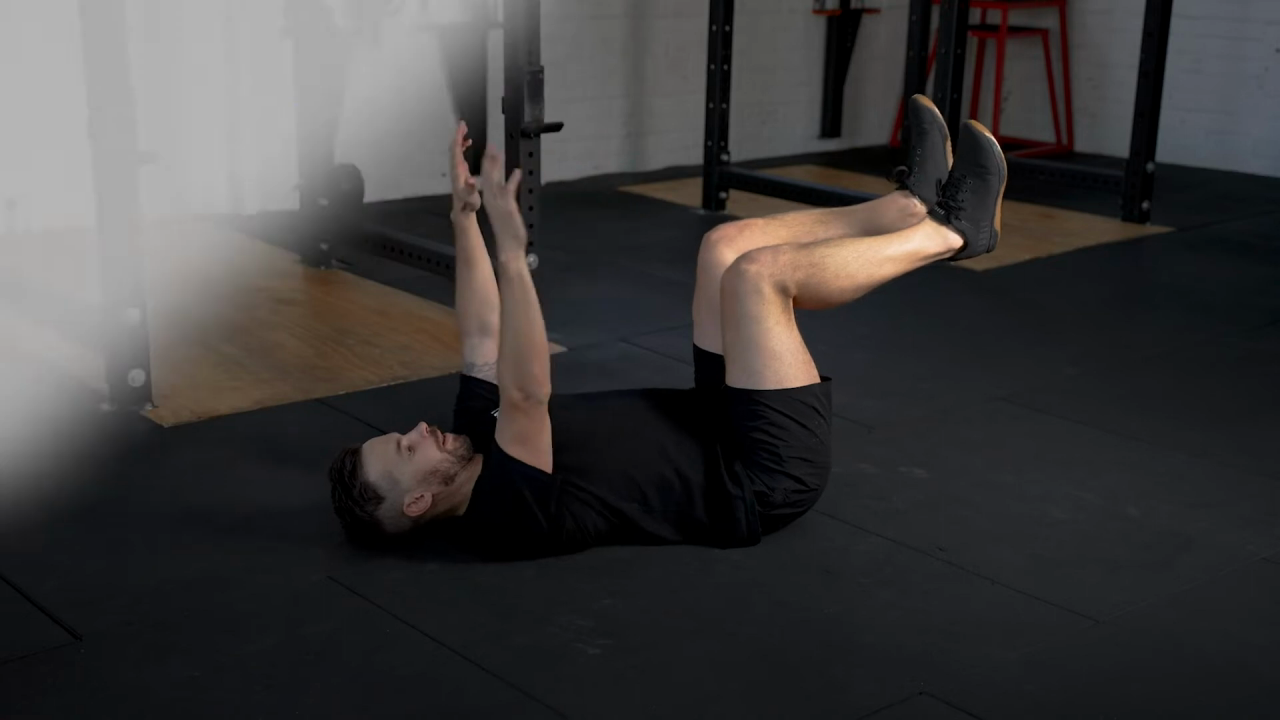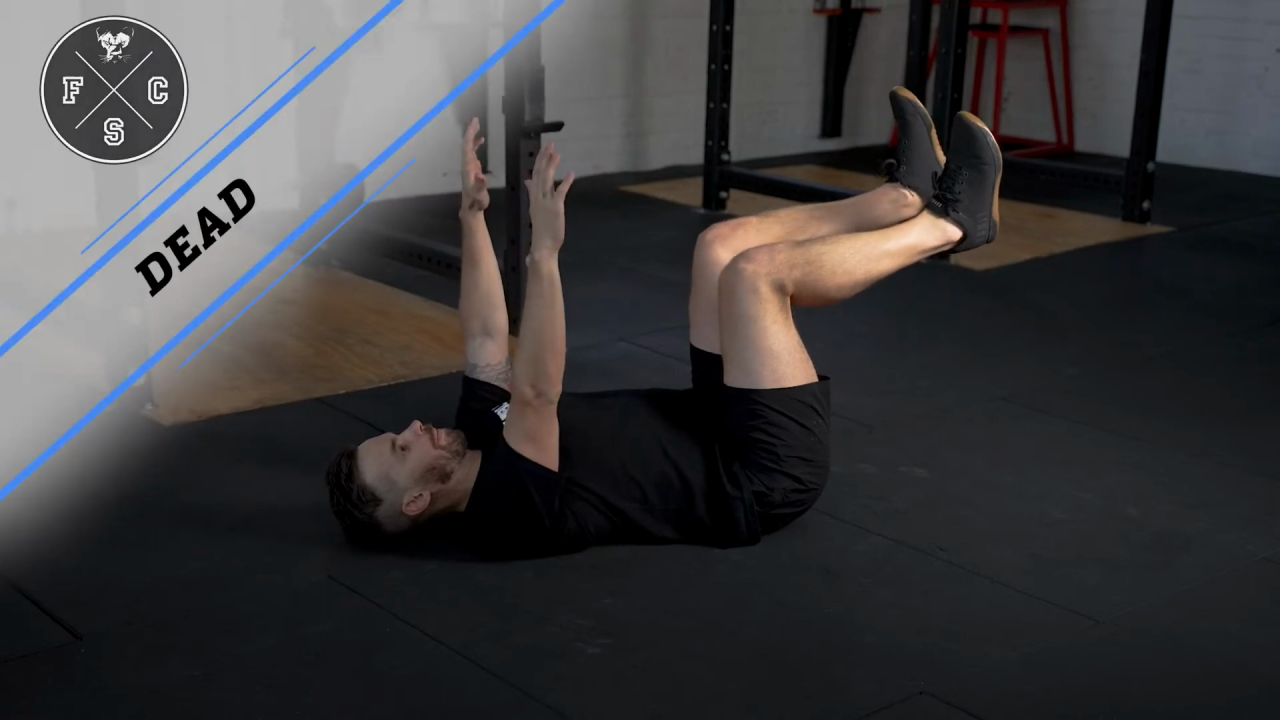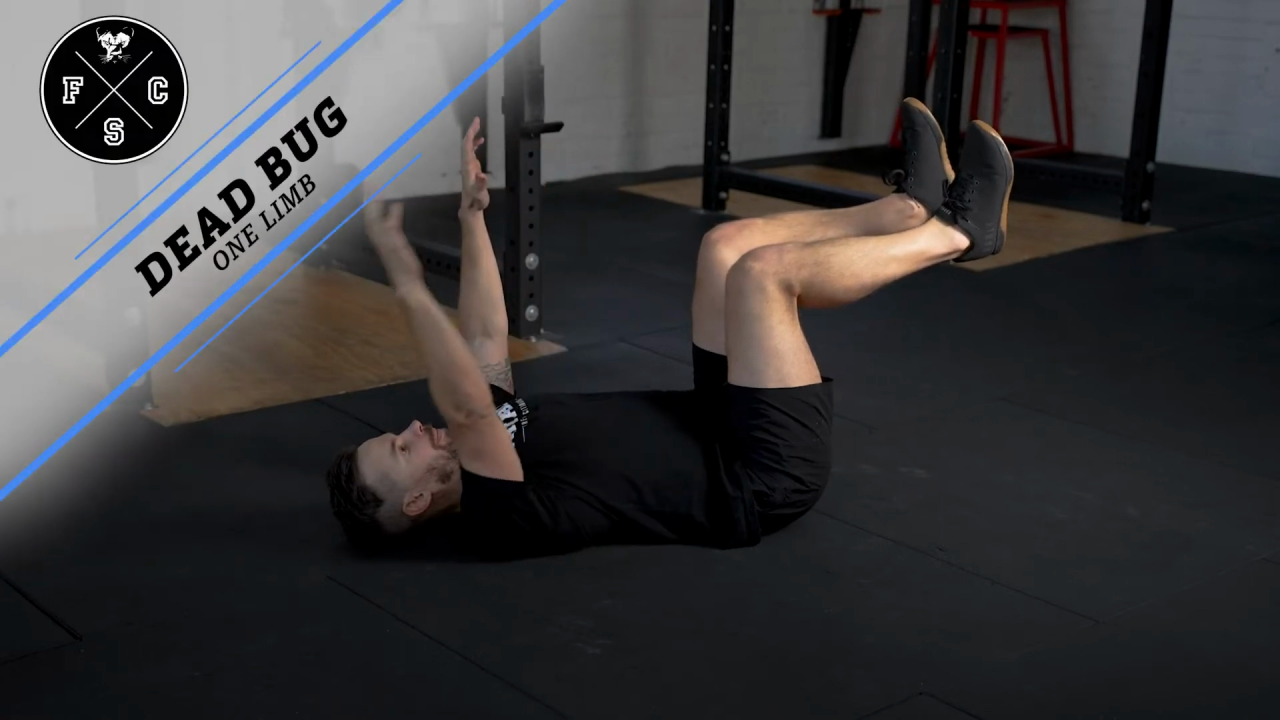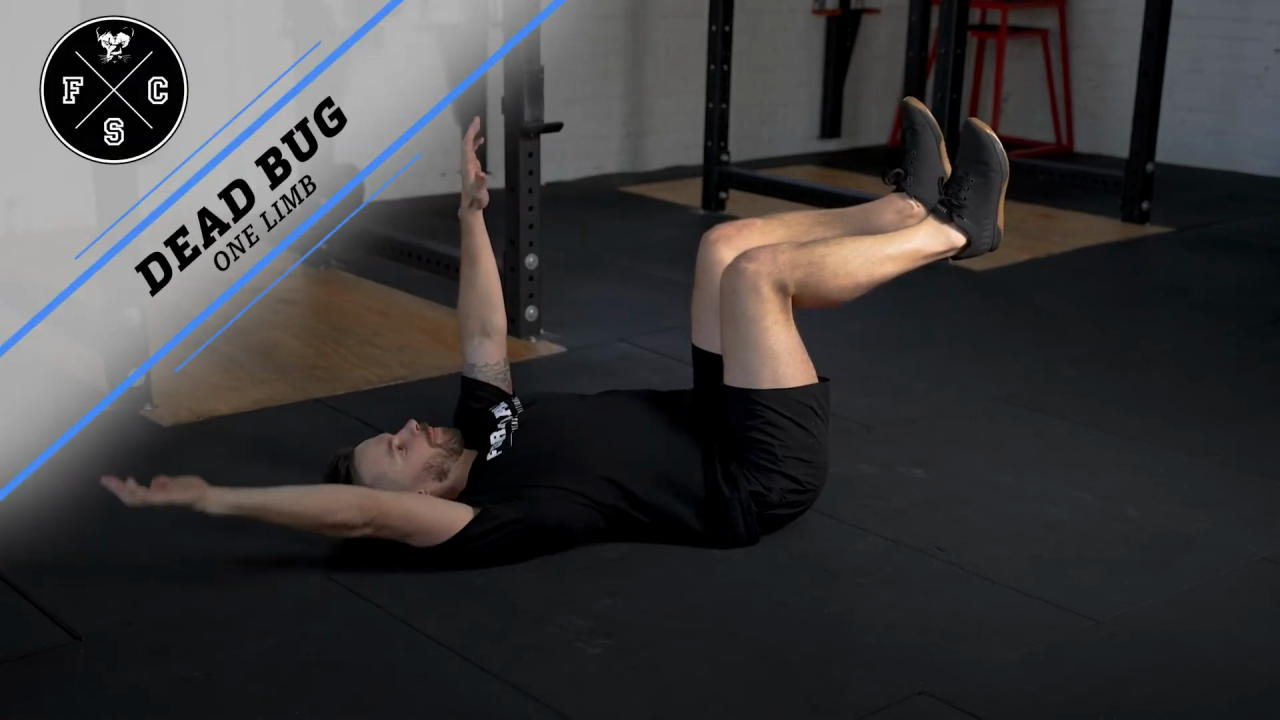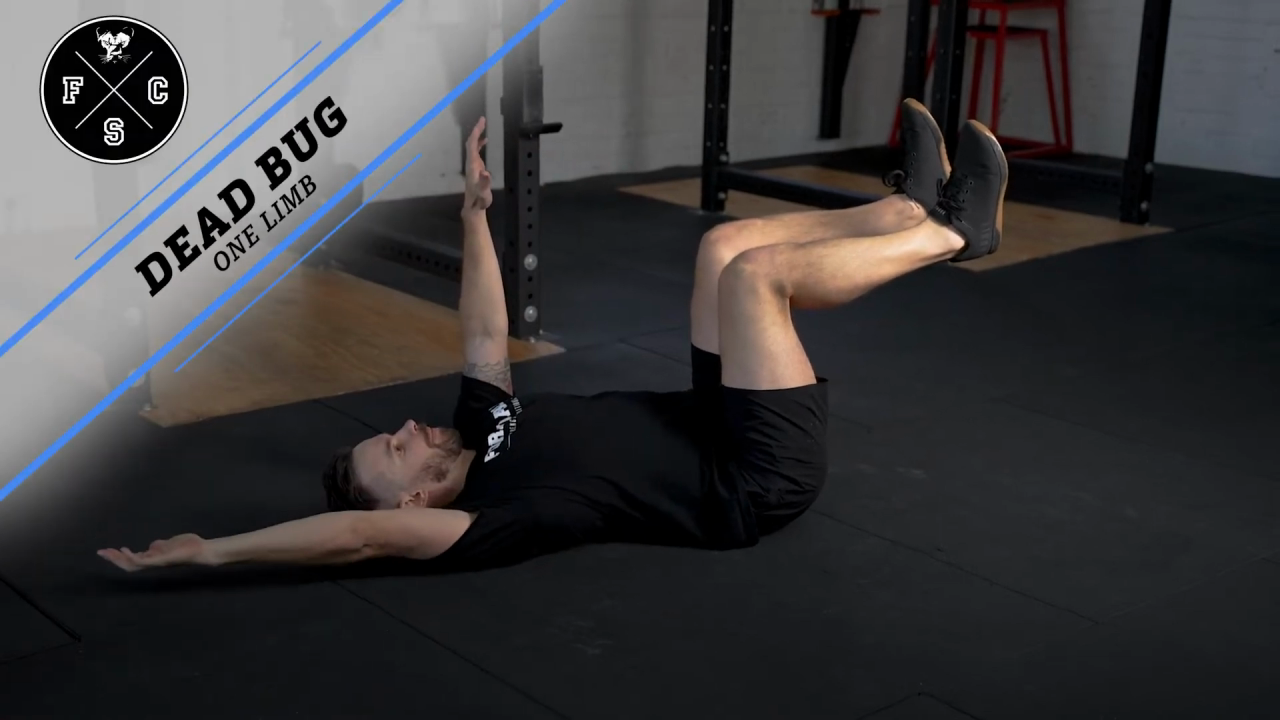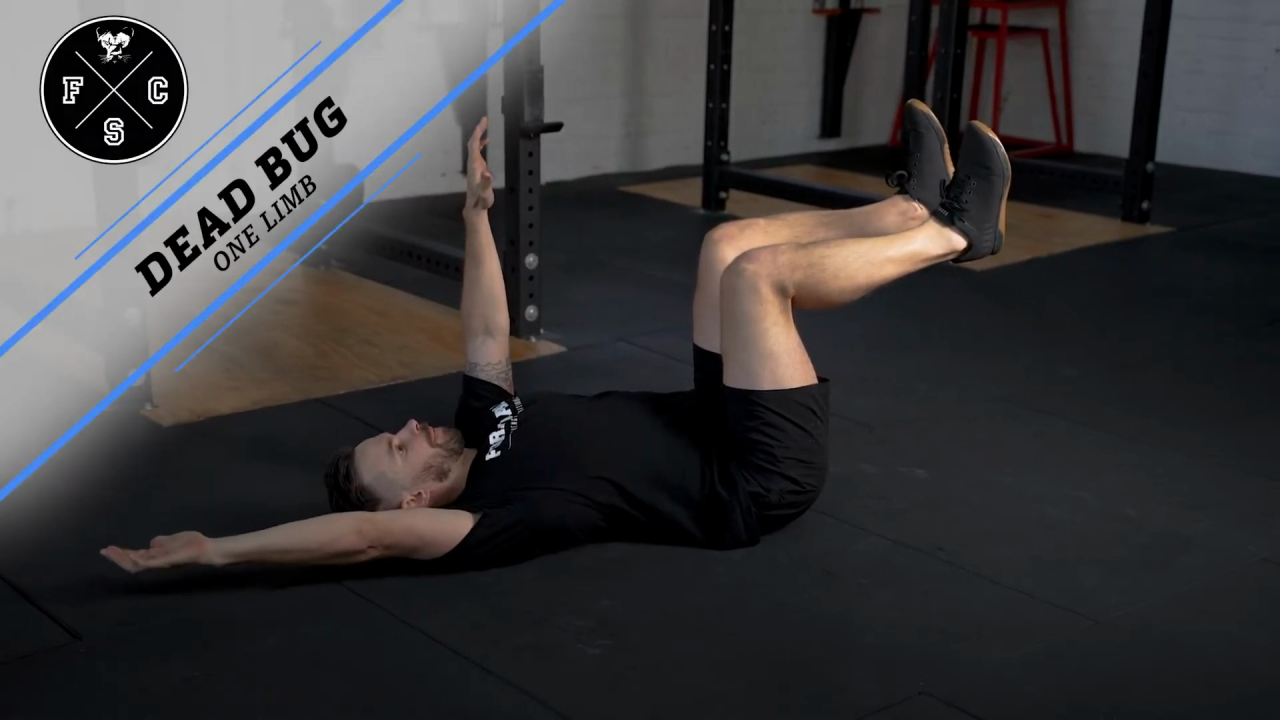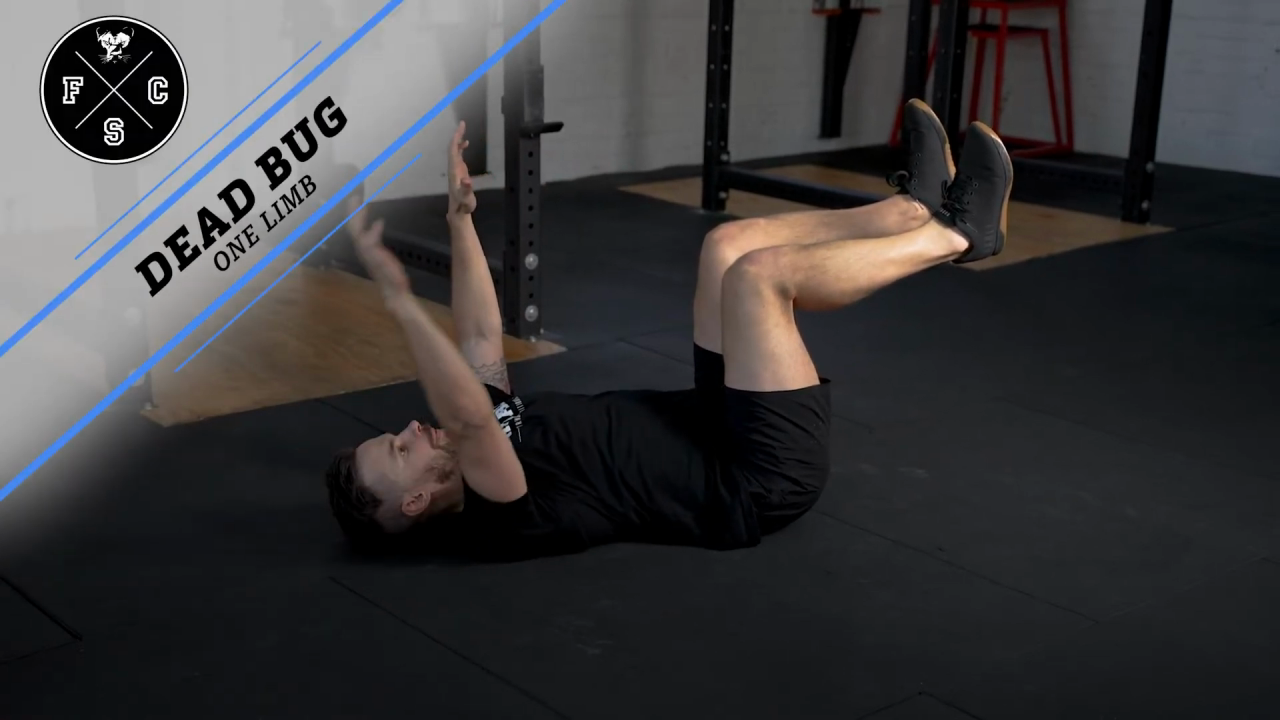
dt=0.7s
person 1, frame 1
left shoulder: (478, 439)
right shoulder: (504, 515)
left elbow: (483, 336)
right elbow: (527, 394)
left wrist: (464, 217)
right wrist: (512, 250)
left hip: (719, 431)
right hip: (762, 475)
left knee: (728, 245)
right knee: (760, 273)
left ankle: (914, 206)
right ankle: (952, 232)
person 1, frame 2
left shoulder: (480, 437)
right shoulder: (505, 514)
left elbow: (485, 338)
right elbow: (535, 394)
left wrist: (471, 215)
right wrist: (544, 252)
left hip: (718, 430)
right hip: (762, 475)
left knee: (723, 245)
right knee: (758, 271)
left ankle: (908, 196)
right ankle: (950, 224)
person 1, frame 3
left shoulder: (475, 441)
right shoulder: (496, 518)
left elbow: (486, 340)
right elbow: (467, 408)
left wrist: (471, 215)
right wrist: (411, 289)
left hip: (717, 429)
right hip: (762, 477)
left knee: (728, 245)
right knee: (765, 270)
left ankle: (915, 206)
right ankle: (958, 231)
person 1, frame 4
left shoulder: (481, 430)
right shoulder: (495, 513)
left elbow: (484, 335)
right elbow: (361, 513)
left wrist: (470, 212)
right wrist: (217, 496)
left hip: (718, 429)
right hip: (760, 479)
left knee: (727, 244)
right knee: (758, 270)
left ankle: (911, 207)
right ankle: (953, 231)
person 1, frame 5
left shoulder: (483, 430)
right shoulder: (498, 516)
left elbow: (486, 336)
right elbow: (365, 536)
left wrist: (474, 211)
right wrist: (210, 549)
left hip: (710, 424)
right hip: (758, 477)
left knee: (727, 245)
right knee: (754, 271)
left ankle: (912, 210)
right ankle: (953, 233)
person 1, frame 6
left shoulder: (482, 429)
right shoulder: (499, 513)
left elbow: (487, 336)
right elbow: (368, 536)
left wrist: (475, 212)
right wrist: (216, 545)
left hip: (714, 428)
right hip: (759, 481)
left knee: (730, 243)
right knee: (757, 272)
left ankle: (916, 211)
right ankle: (955, 236)
person 1, frame 7
left shoulder: (488, 430)
right shoulder: (496, 520)
left elbow: (480, 338)
right elbow: (466, 420)
left wrist: (459, 218)
right wrist: (399, 301)
left hip: (717, 426)
right hip: (758, 479)
left knee: (730, 243)
right knee: (759, 272)
left ankle: (917, 207)
right ankle: (956, 234)
